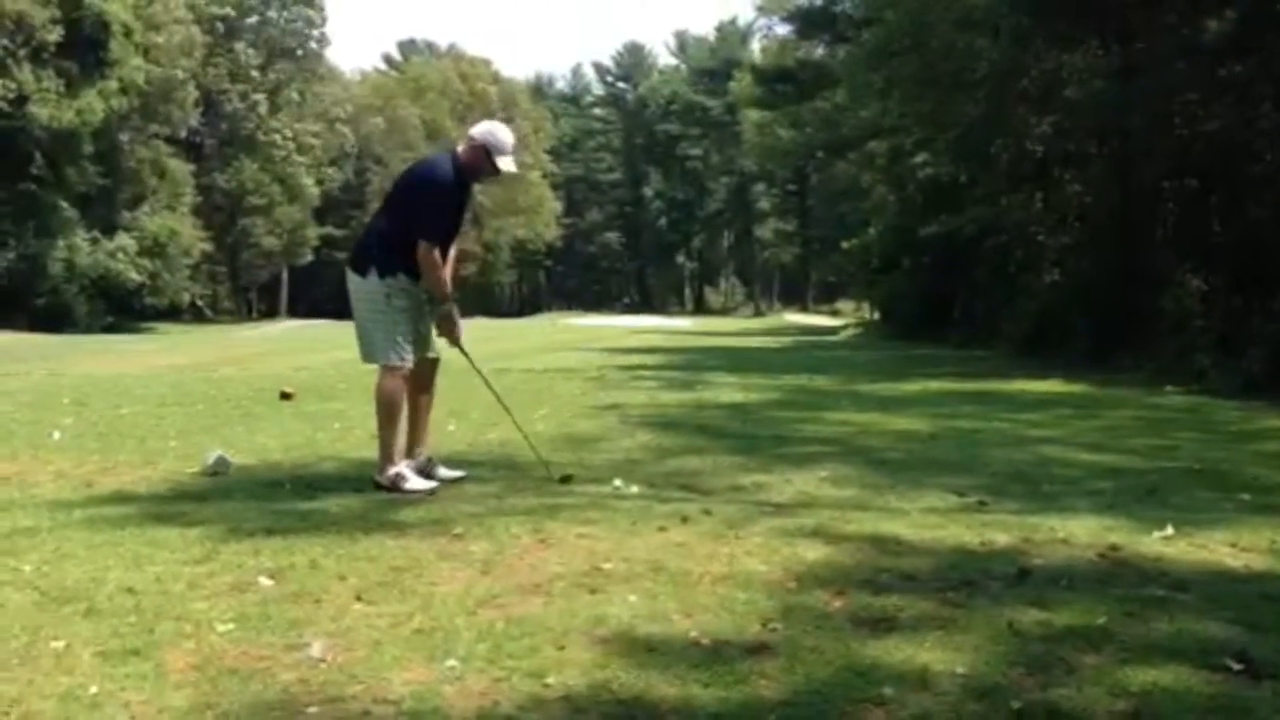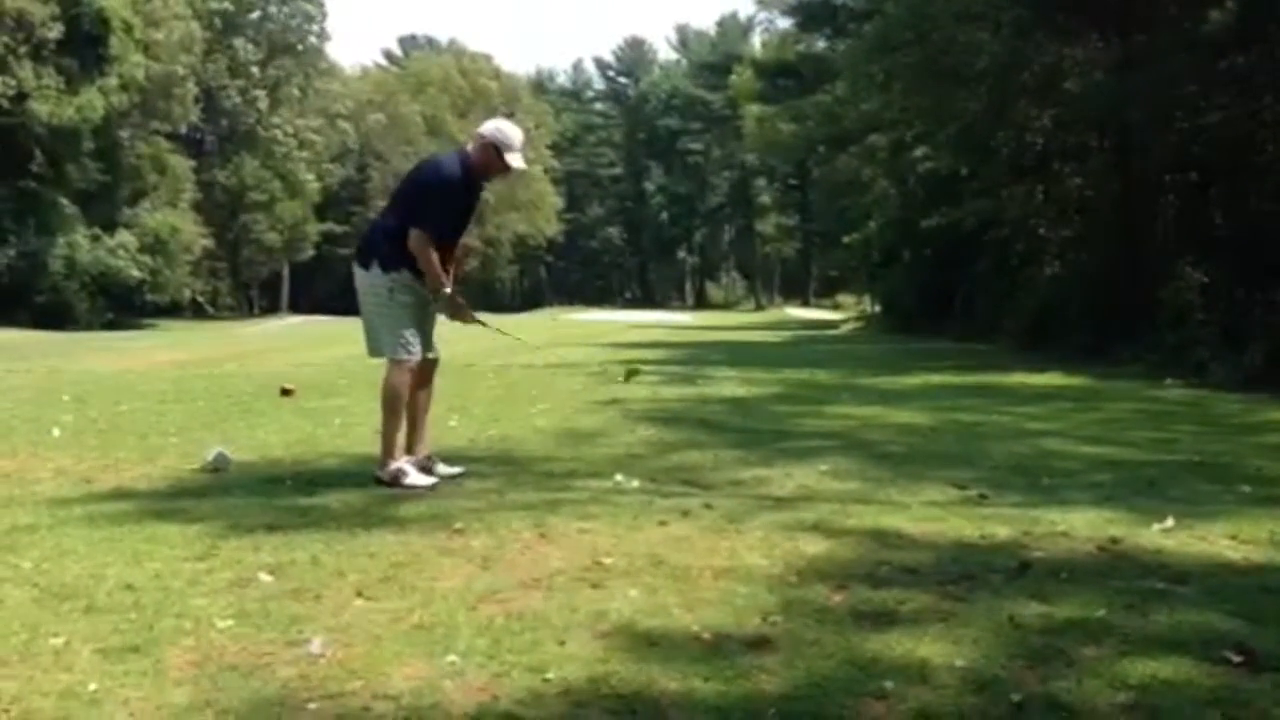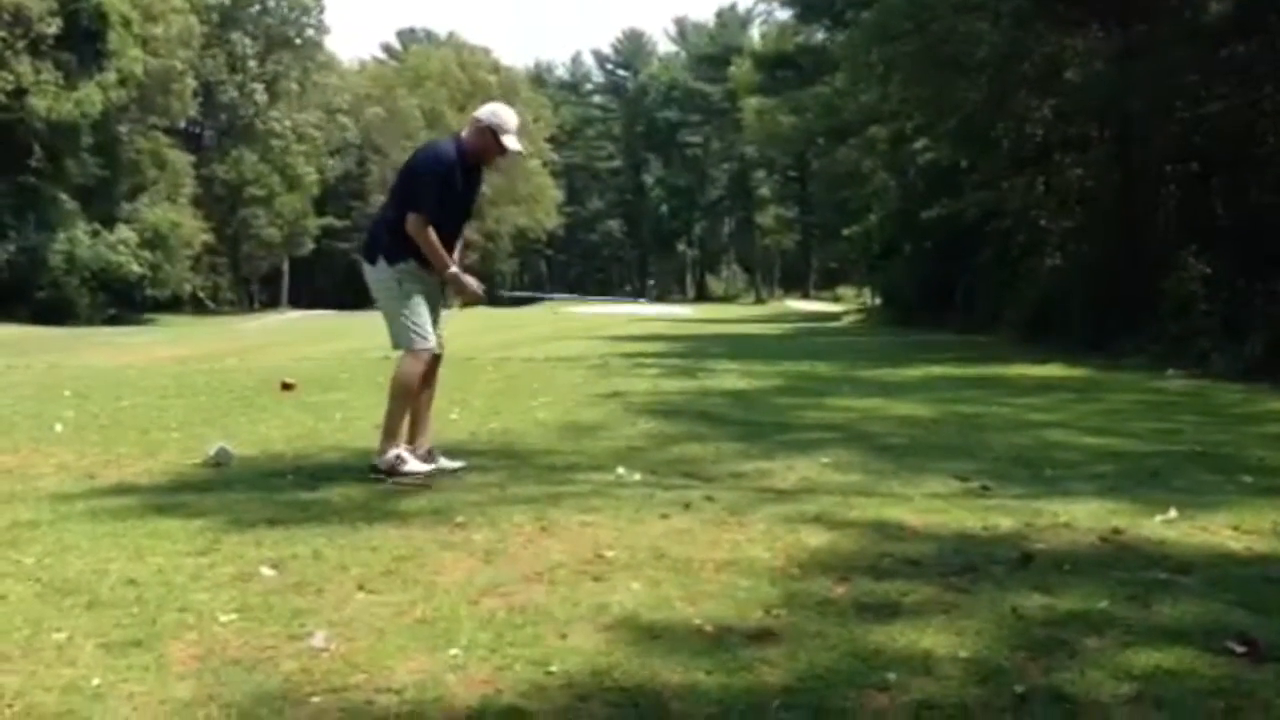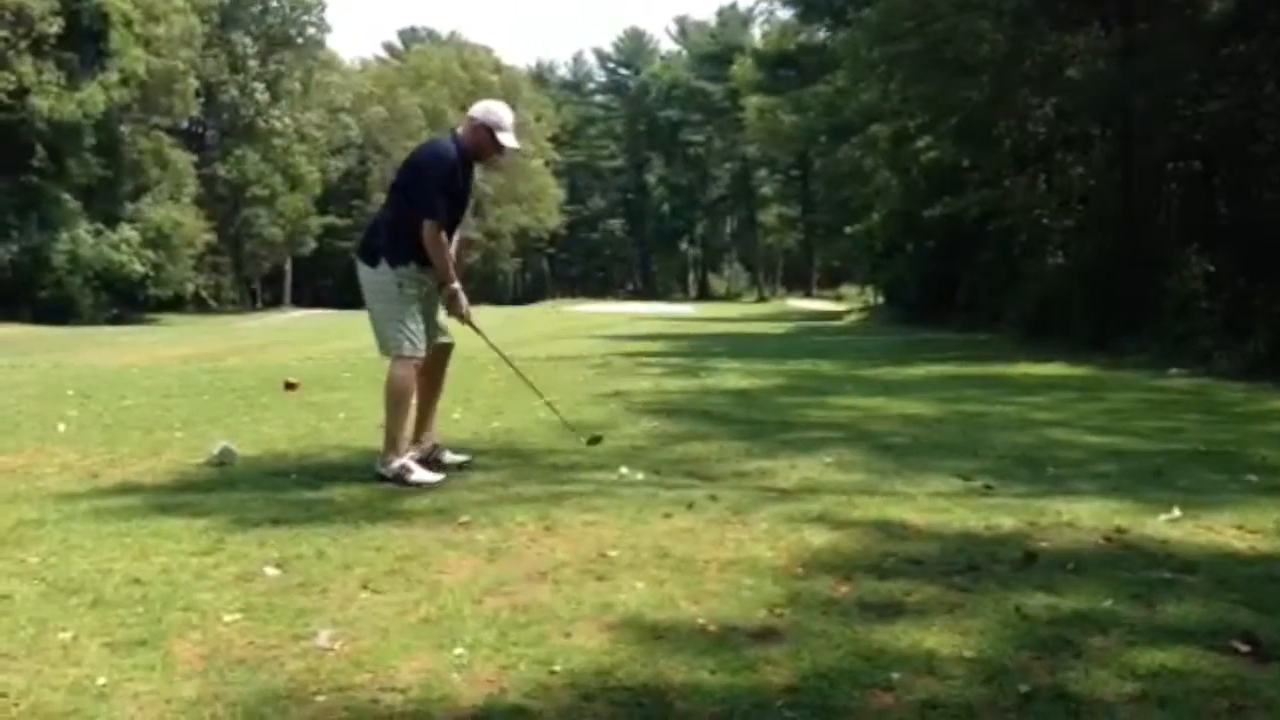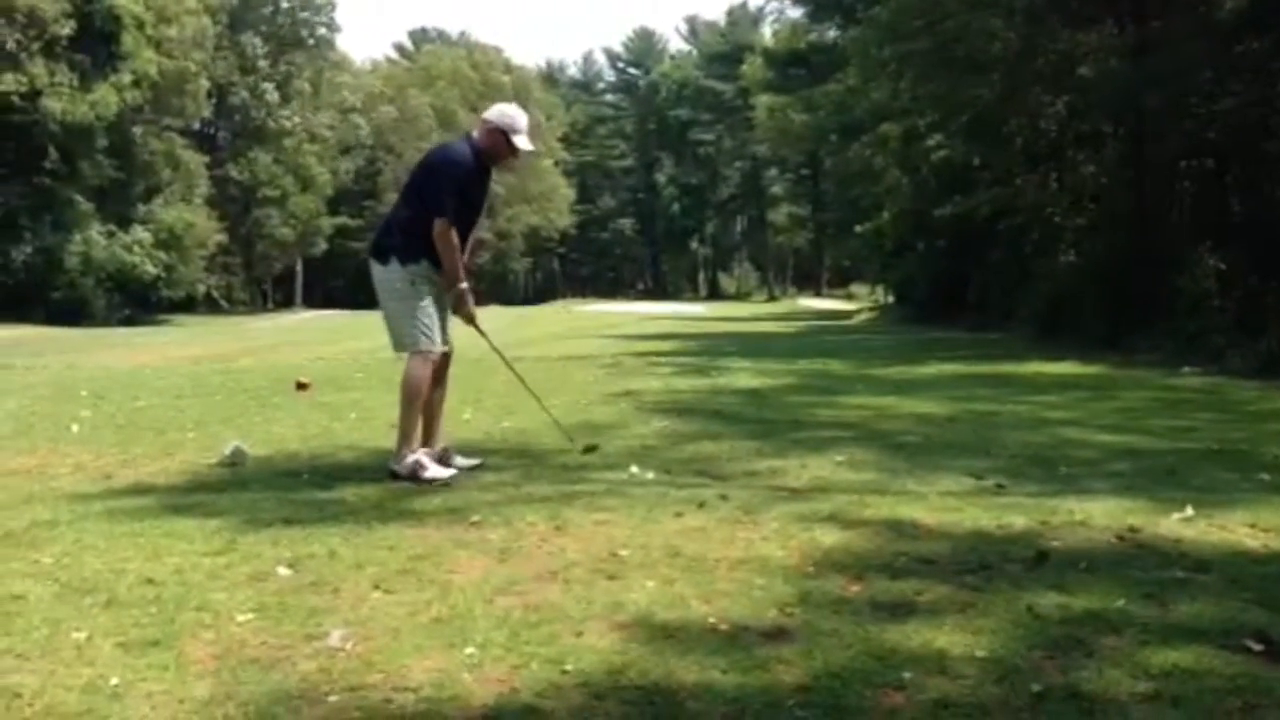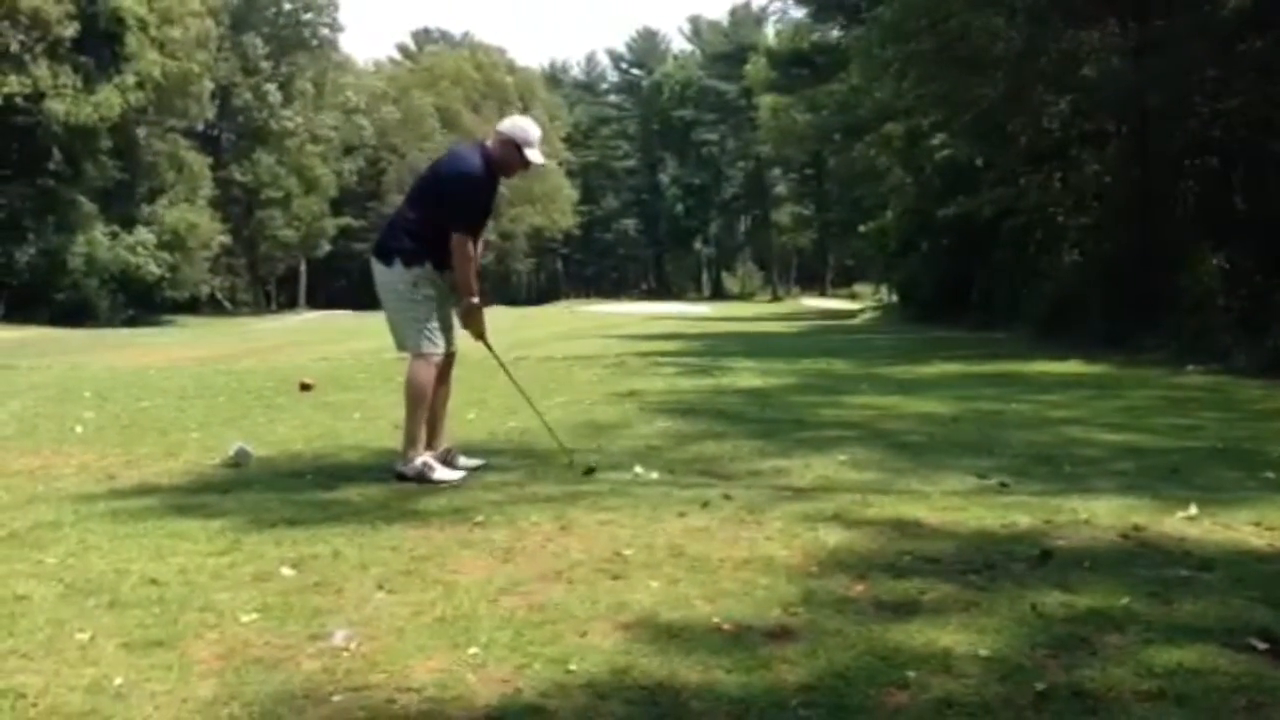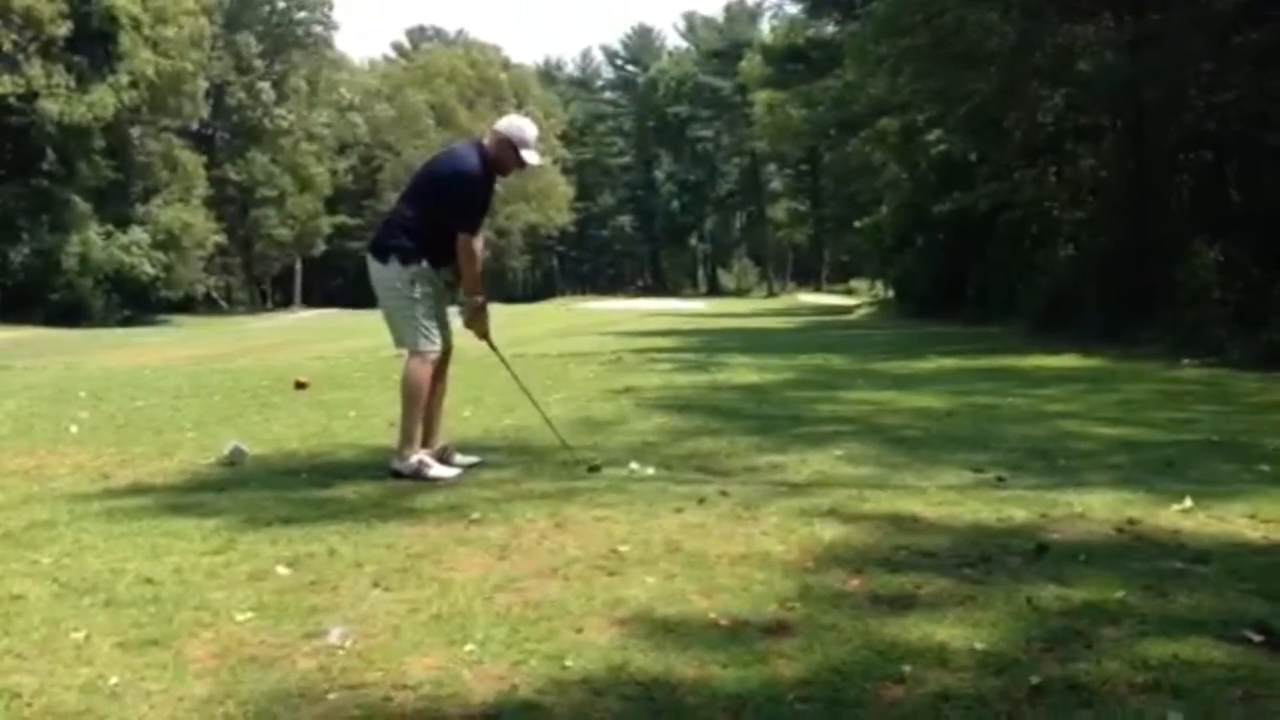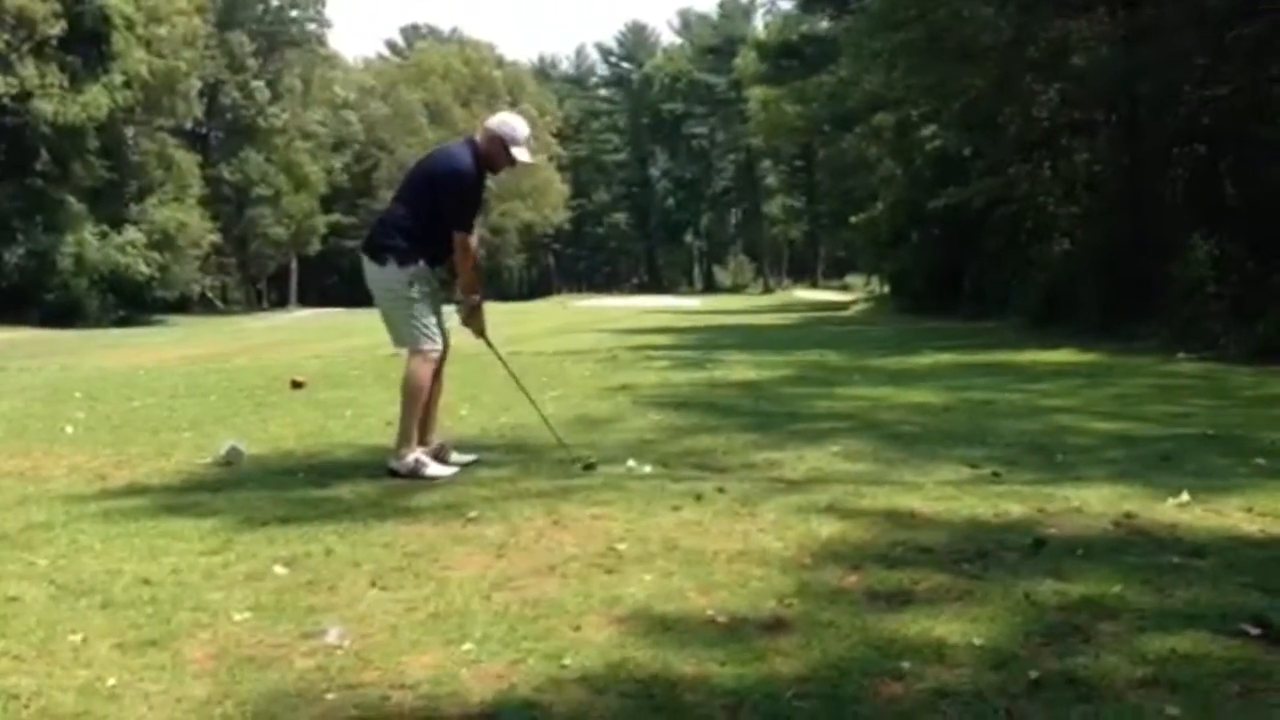
dt=0.3s
person 1, frame 1
left shoulder: (459, 180)
right shoulder: (437, 178)
left elbow: (446, 245)
right elbow: (427, 252)
left wrist: (444, 301)
right wrist: (446, 307)
left hip: (406, 277)
right hip: (379, 275)
left knee: (425, 362)
right knee: (396, 366)
left ankle: (417, 457)
right ankle: (389, 467)
person 1, frame 2
left shoulder: (470, 181)
right shoulder: (443, 175)
left elbow: (448, 241)
right elbow: (418, 241)
left wrist: (446, 290)
right wrist: (446, 293)
left hip: (414, 274)
right hip: (384, 269)
left knee: (425, 361)
right knee: (405, 360)
left ankle: (417, 455)
right ankle: (390, 462)
person 1, frame 3
left shoulder: (471, 168)
right shoulder: (437, 159)
right elbow: (416, 224)
left wrist: (454, 271)
right wrist: (452, 273)
left hip: (423, 266)
right hip: (392, 262)
left knee: (431, 353)
right knee: (420, 349)
left ankle: (419, 448)
right ankle: (388, 449)
person 1, frame 4
left shoulder: (461, 162)
right shoulder: (440, 159)
left elbow: (448, 228)
right elbow: (431, 231)
left wrist: (451, 281)
right wrist: (452, 287)
left hip: (414, 266)
right hip: (389, 264)
left knee: (439, 345)
right knee: (408, 354)
left ankle: (423, 443)
right ankle: (393, 458)
person 1, frame 5
left shoulder: (477, 166)
right shoulder: (455, 161)
left elbow: (463, 228)
right elbow: (442, 230)
left wrist: (458, 281)
right wrist: (461, 287)
left hip: (425, 265)
right hip: (400, 263)
left knee: (440, 353)
right knee: (425, 351)
left ankle: (432, 448)
right ankle: (406, 455)
person 1, frame 6
left shoulder: (484, 171)
right shoulder: (468, 171)
left elbow: (473, 239)
right elbow: (460, 243)
left wrist: (465, 294)
right wrist: (472, 302)
left hip: (427, 266)
right hip: (404, 264)
left knee: (445, 354)
right knee: (428, 353)
left ankle: (436, 449)
right ankle: (412, 457)
person 1, frame 7
left shoulder: (479, 168)
right shoulder: (466, 170)
left elbow: (473, 238)
right elbow: (465, 243)
left wrist: (471, 294)
right wrist: (477, 301)
left hip: (421, 263)
right hip: (400, 262)
left knee: (441, 351)
right knee: (425, 351)
left ankle: (432, 447)
right ankle: (407, 456)
person 1, frame 8
left shoulder: (470, 167)
right shoulder: (459, 168)
left elbow: (467, 236)
right elbow: (462, 241)
left wrist: (467, 293)
right wrist: (473, 299)
left hip: (414, 263)
right hip: (395, 262)
left knee: (438, 349)
right knee: (426, 350)
left ankle: (429, 444)
right ankle: (405, 454)
